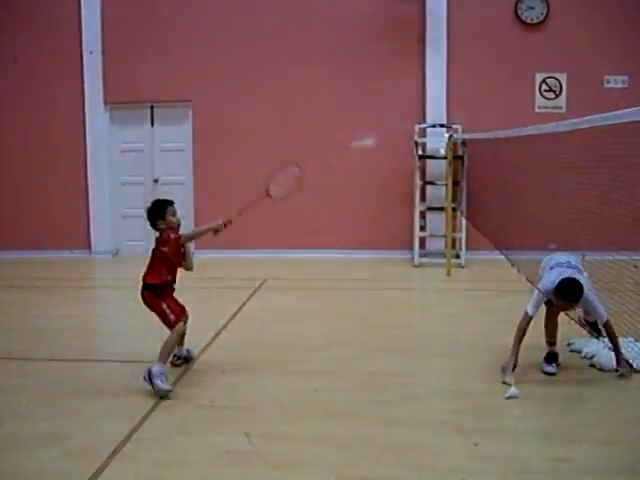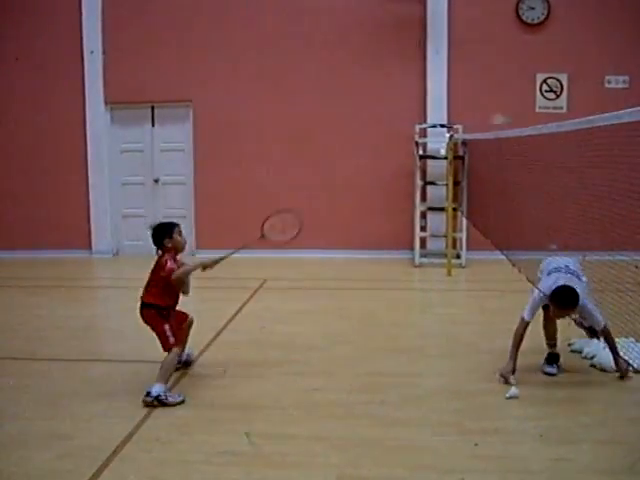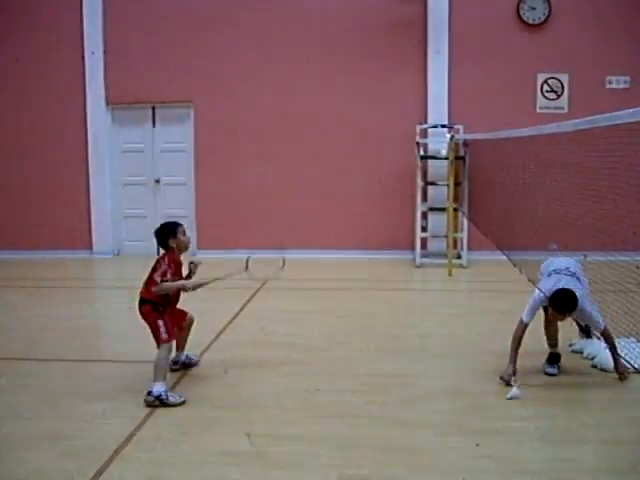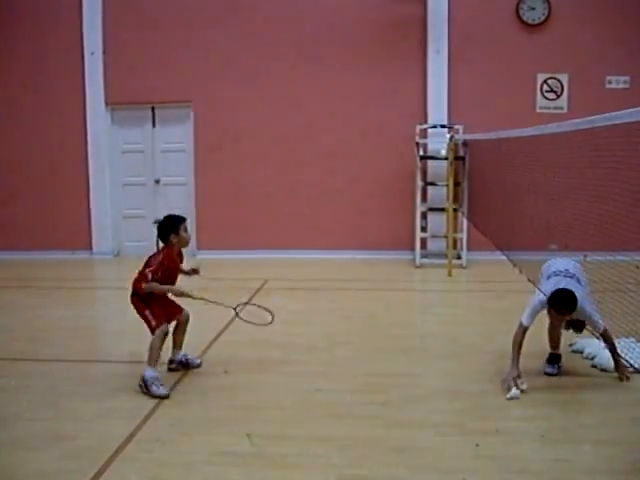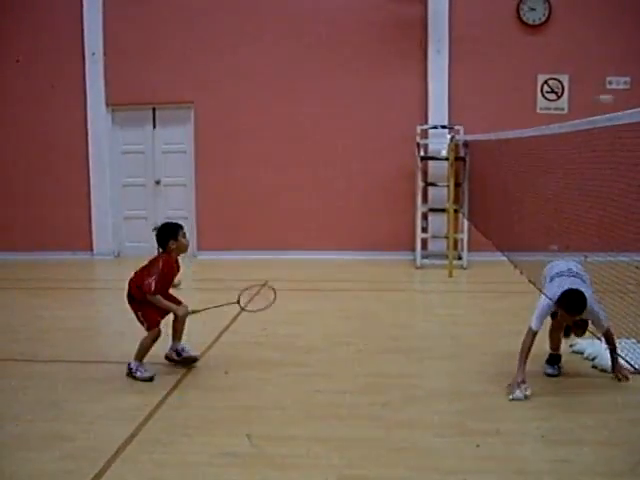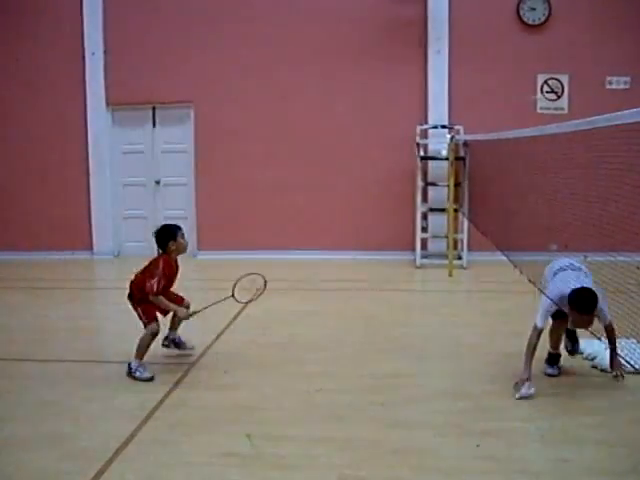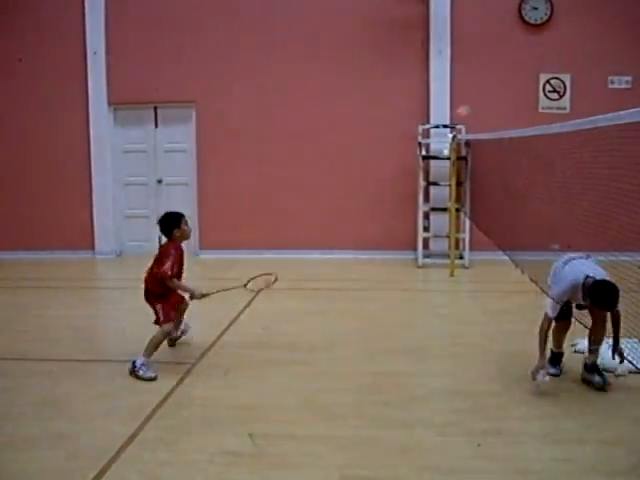
dt=0.1s
person 1, frame 1
left shoulder: (176, 242)
right shoulder: (166, 239)
left elbow: (188, 266)
right elbow: (186, 236)
left wrist: (187, 247)
right wrist: (211, 227)
left hip: (163, 289)
right hip: (155, 292)
left knee: (183, 317)
right knee: (178, 328)
left ankle: (180, 353)
right ankle: (156, 372)
person 1, frame 2
left shoulder: (173, 262)
right shoulder: (167, 260)
left elbow: (184, 290)
right elbow: (174, 277)
left wrist: (187, 269)
right wrist: (201, 265)
left hip: (164, 308)
right hip: (155, 310)
left knee: (187, 321)
right knee: (174, 347)
left ankle: (181, 357)
right ankle: (156, 392)
person 1, frame 3
left shoulder: (175, 261)
right shoulder: (166, 261)
left elbow: (180, 286)
right elbow: (158, 288)
left wrist: (190, 274)
right wrist: (185, 283)
left hip: (164, 305)
right hip: (152, 306)
left knee: (187, 319)
right knee: (166, 343)
left ankle: (179, 358)
right ankle: (157, 392)
person 1, frame 4
left shoulder: (177, 253)
right shoulder: (161, 258)
right elbow: (145, 285)
left wrist: (188, 271)
right wrist: (173, 289)
left hip: (158, 295)
right hip: (143, 297)
left knee: (183, 317)
right knee: (161, 330)
left ankle: (178, 359)
right ankle: (150, 376)
person 1, frame 5
left shoulder: (172, 260)
right shoulder: (161, 265)
right elbow: (150, 294)
right wrist: (174, 308)
left hip: (156, 293)
right hip: (139, 297)
left knee: (183, 311)
right knee: (155, 331)
left ankle: (175, 350)
right ankle: (135, 366)
person 1, frame 6
left shoulder: (171, 261)
right shoulder: (161, 266)
right elbow: (153, 295)
right wrist: (176, 309)
left hip: (153, 292)
right hip: (141, 297)
left knee: (184, 305)
right knee: (153, 328)
left ankle: (172, 338)
right ankle: (135, 366)
person 1, frame 7
left shoulder: (172, 247)
right shoulder: (171, 251)
right elbow: (168, 278)
right wrist: (191, 290)
left hip: (166, 289)
right hip: (157, 292)
left knee: (184, 303)
right knee: (167, 326)
left ankle: (174, 333)
right ankle: (140, 363)
person 2, frame 1
left shoulder: (587, 296)
right shoulder: (546, 288)
left elbow: (606, 323)
right elbow: (525, 320)
left wrist: (619, 356)
right wrist: (513, 356)
right knee: (551, 311)
left ankle: (588, 320)
right ankle: (551, 353)
person 2, frame 2
left shoulder: (582, 302)
right shoulder: (541, 294)
left elbow: (603, 329)
right elbow: (522, 324)
left wrist: (618, 359)
right wrist: (511, 361)
right knee: (548, 316)
left ankle: (583, 322)
right ankle: (552, 354)
person 2, frame 3
left shoulder: (583, 305)
right shoulder: (540, 296)
left elbow: (604, 331)
right elbow: (521, 328)
left wrist: (617, 362)
right wrist: (511, 364)
right knee: (550, 321)
left ankle: (581, 320)
right ankle: (554, 355)
person 2, frame 4
left shoulder: (582, 306)
right shoulder: (541, 298)
left elbow: (604, 332)
right elbow: (521, 331)
left wrist: (618, 361)
right wrist: (514, 368)
left knee: (577, 327)
right knee: (556, 323)
right ankle: (554, 356)
person 2, frame 5
left shoulder: (591, 306)
right shoulder: (549, 301)
left elbow: (607, 331)
right elbow: (530, 335)
left wrist: (615, 362)
right wrist: (520, 373)
left knee: (579, 331)
right knee: (558, 324)
right ankle: (554, 357)
person 2, frame 6
left shoulder: (596, 300)
right shoulder: (553, 297)
left elbow: (609, 326)
right elbow: (536, 333)
left wrist: (614, 357)
right wrist: (526, 370)
right knee: (560, 323)
left ankle: (570, 332)
right ankle: (553, 356)
person 2, frame 7
left shoulder: (607, 291)
right shoulder: (564, 286)
left elbow: (615, 313)
right elbow: (546, 321)
left wrist: (616, 343)
right wrist: (541, 358)
left knee: (600, 318)
right knee: (564, 322)
left ankle: (590, 365)
right ankle: (556, 354)
